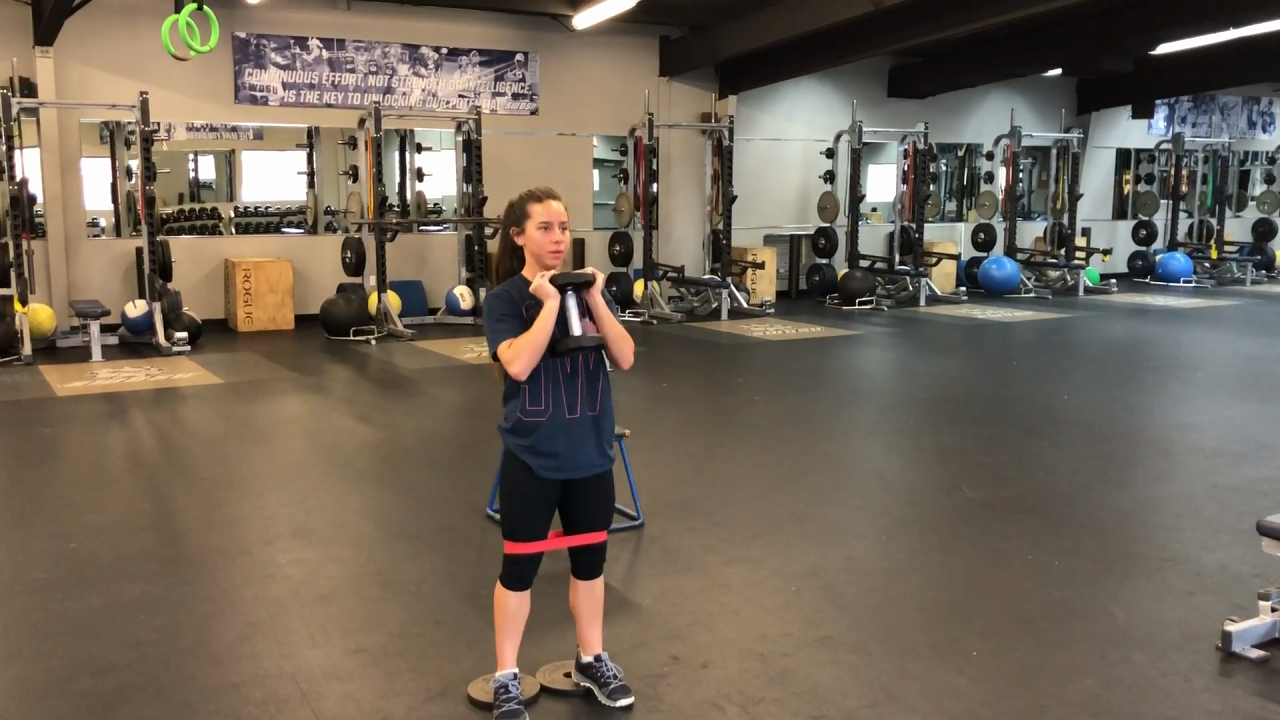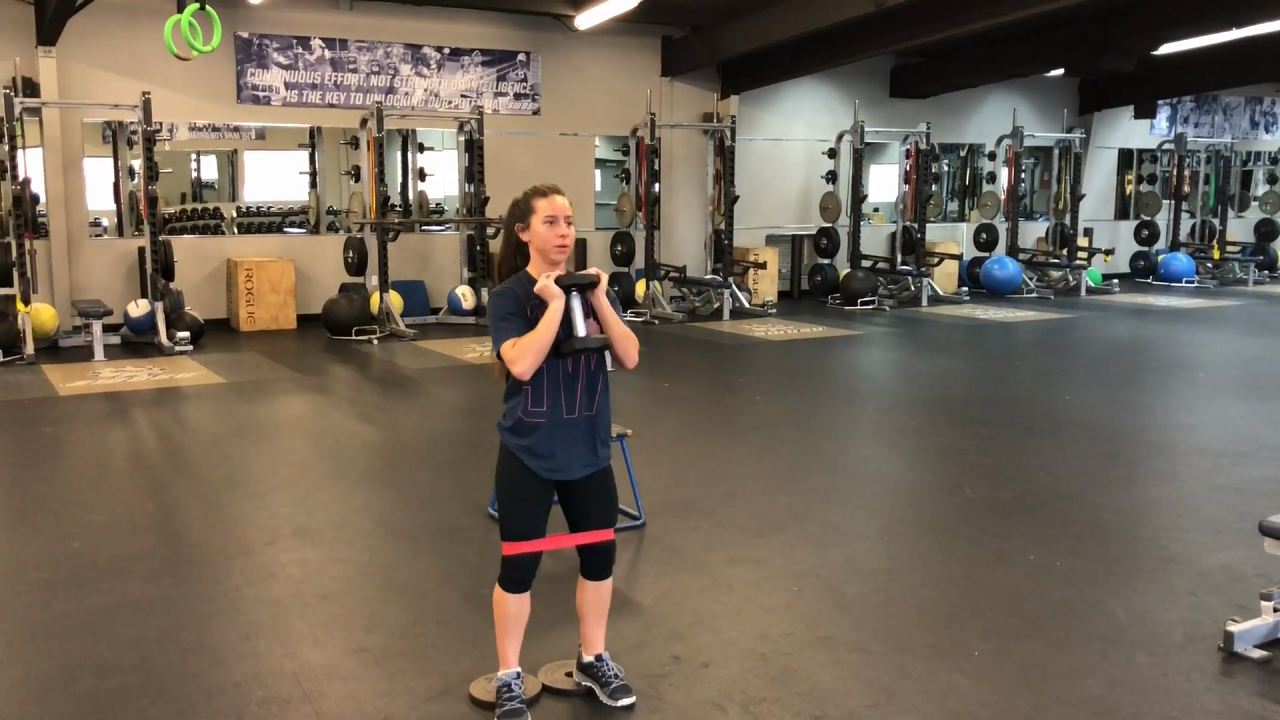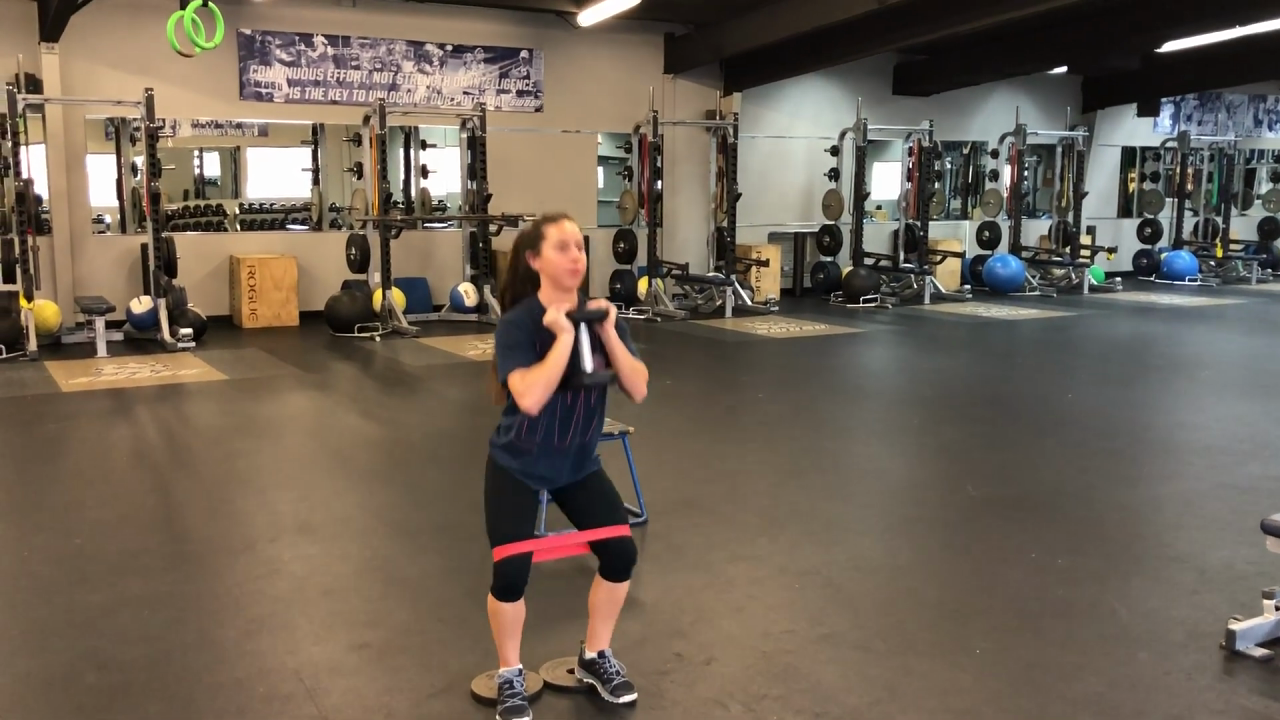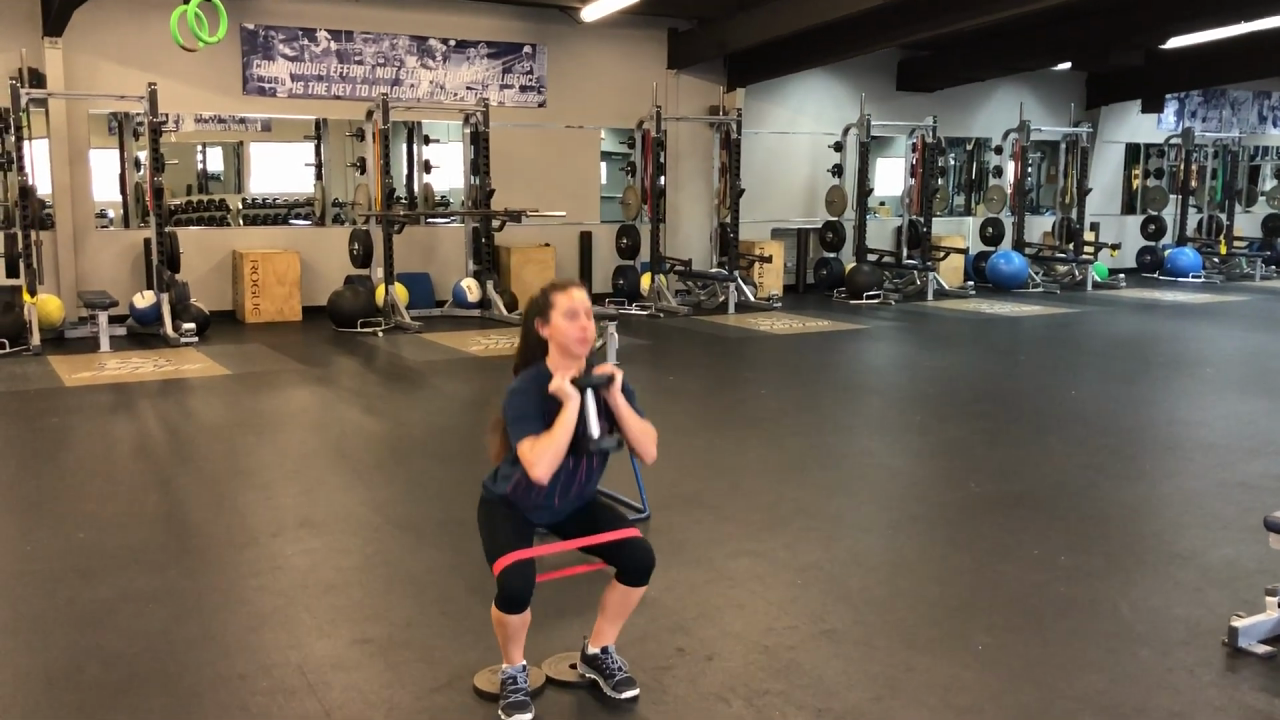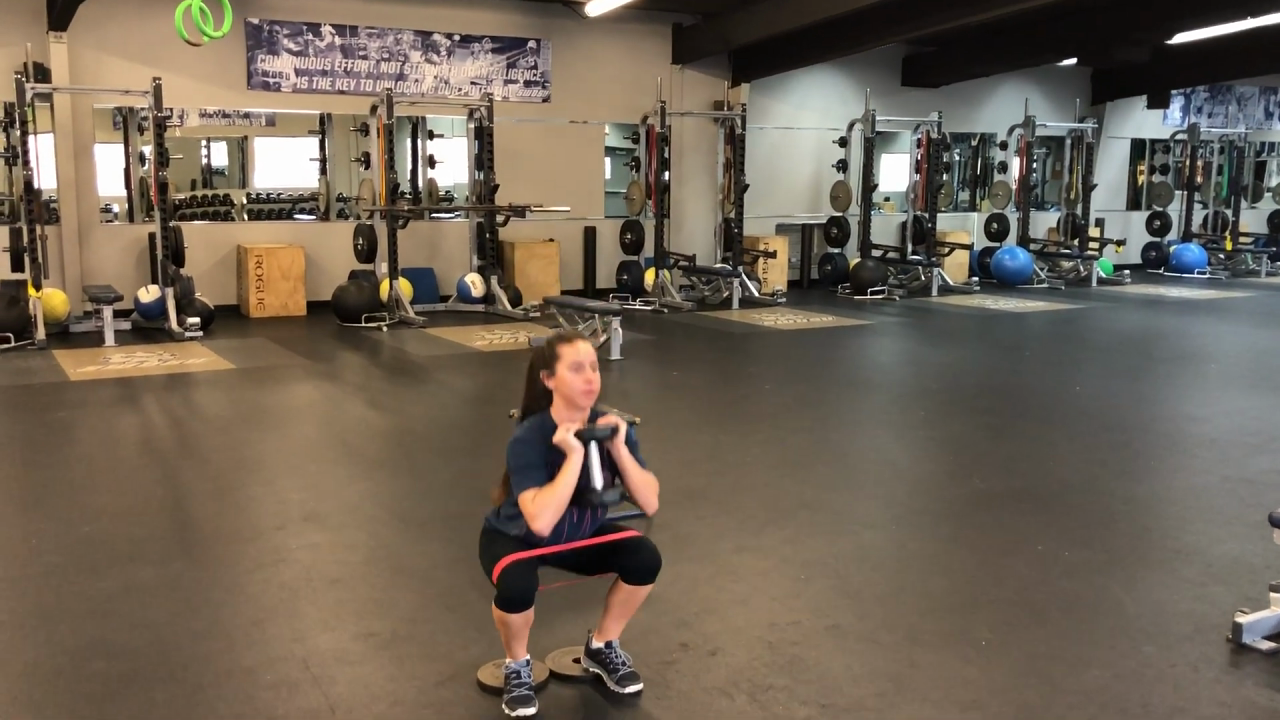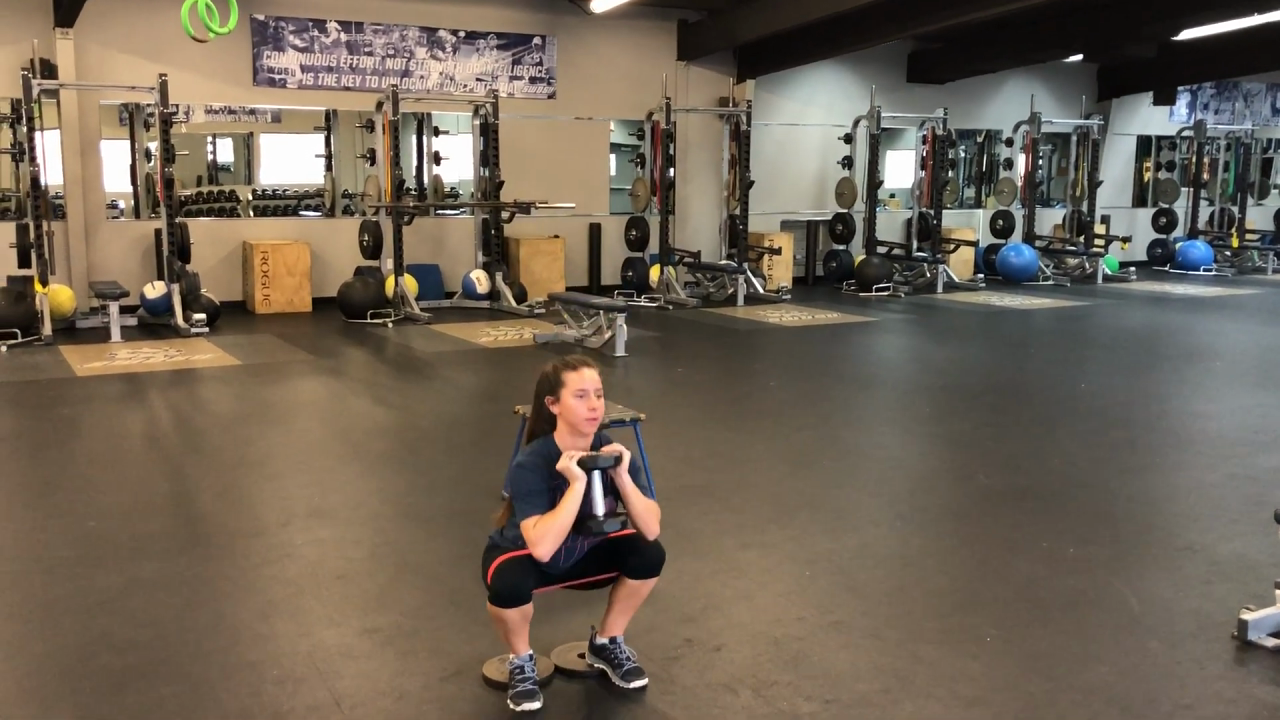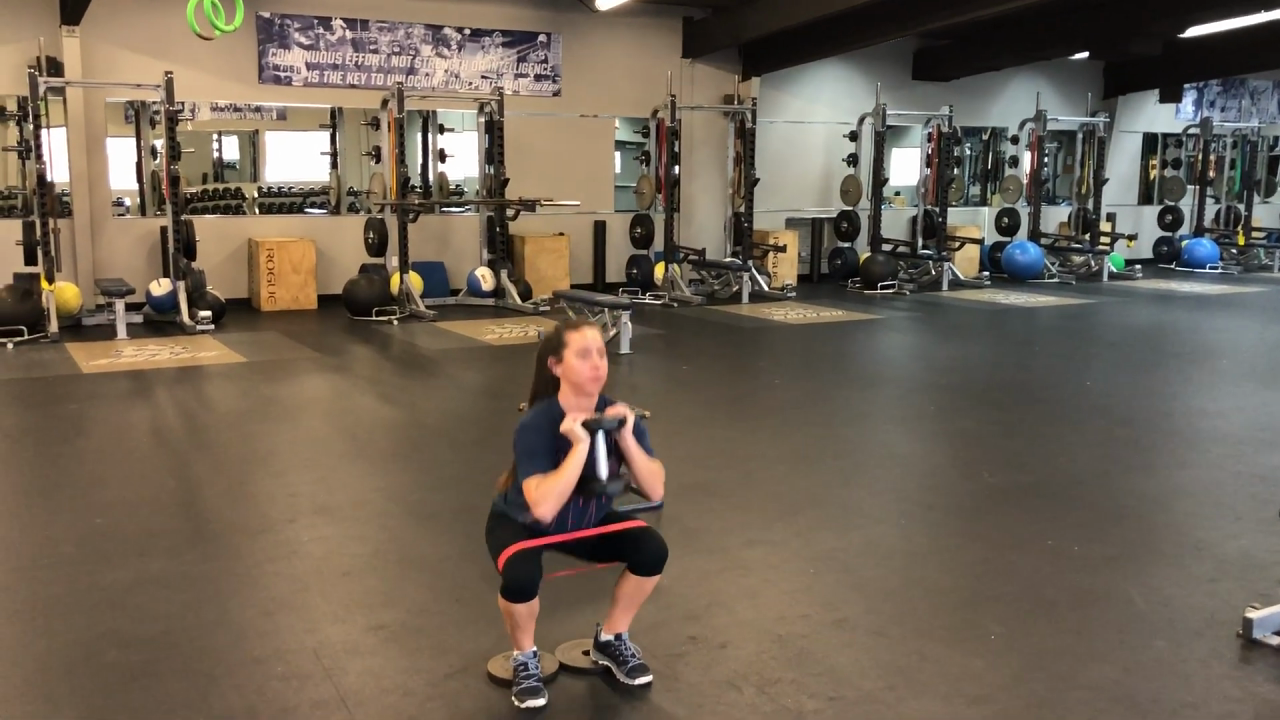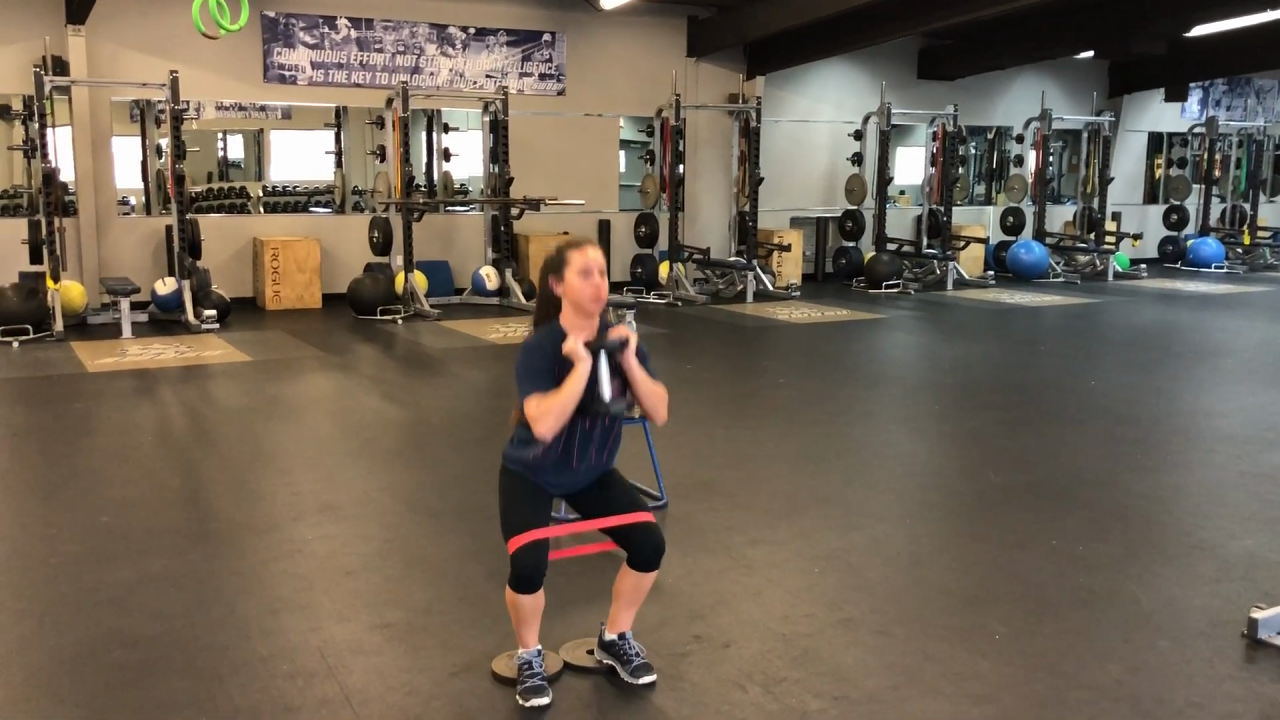
dt=0.2s
person 1, frame 1
left shoulder: (586, 287)
right shoulder: (505, 299)
left elbow: (625, 358)
right elbow: (518, 364)
left wrist: (594, 300)
right wrist: (550, 302)
left hip: (590, 453)
right hip: (532, 456)
left knee: (589, 559)
right knee: (521, 567)
left ankle: (591, 662)
person 1, frame 2
left shoulder: (591, 287)
right shoulder: (509, 296)
left elbow: (629, 358)
right elbow: (521, 364)
left wrist: (599, 300)
right wrist: (556, 303)
left hip: (588, 451)
right hip: (529, 454)
left knee: (599, 557)
right knee: (520, 566)
left ankle: (593, 661)
person 1, frame 3
left shoulder: (600, 314)
right shoulder: (518, 323)
left elbow: (638, 389)
right elbow: (529, 399)
left wrist: (608, 332)
right wrist: (564, 336)
left hip: (578, 464)
right hip: (518, 466)
left knee: (620, 554)
right knee: (512, 570)
left ankle: (595, 657)
right ankle: (510, 676)
person 1, frame 4
left shoulder: (606, 377)
right shoulder: (526, 391)
left elbow: (648, 451)
right elbow: (540, 470)
left wrist: (615, 396)
right wrist: (571, 404)
left hip: (575, 502)
right hip: (511, 506)
left knee: (638, 559)
right knee: (516, 584)
left ankle: (597, 652)
right ankle: (513, 672)
person 1, frame 5
left shoulder: (610, 427)
right shoulder: (529, 440)
left elbow: (649, 503)
right elbow: (541, 522)
left wrist: (619, 449)
right wrist: (575, 455)
left hip: (579, 534)
right hip: (514, 537)
left knee: (645, 559)
right knee: (517, 587)
left ankle: (602, 646)
right ankle: (517, 667)
person 1, frame 6
left shoulder: (613, 452)
right shoulder: (531, 464)
left elbow: (652, 530)
right elbow: (542, 548)
left wrist: (622, 477)
right wrist: (577, 482)
left hip: (580, 554)
right hip: (518, 552)
left knee: (649, 555)
right knee: (510, 585)
left ankle: (607, 642)
right ankle: (521, 662)
person 1, frame 7
left shoulder: (617, 417)
right shoulder: (536, 425)
left elbow: (655, 491)
right elbow: (543, 509)
left wrist: (626, 439)
right wrist: (580, 446)
left hip: (586, 520)
right hip: (520, 523)
left knee: (651, 551)
right knee: (521, 577)
left ankle: (611, 639)
right ankle: (525, 659)
person 1, frame 8
left shoulder: (620, 341)
right shoulder: (539, 348)
left elbow: (659, 414)
right elbow: (543, 425)
left wrist: (631, 360)
right wrist: (581, 365)
left hip: (593, 472)
right hip: (531, 474)
left knee: (649, 546)
right knee: (528, 567)
left ankle: (615, 639)
right ankle: (529, 657)
